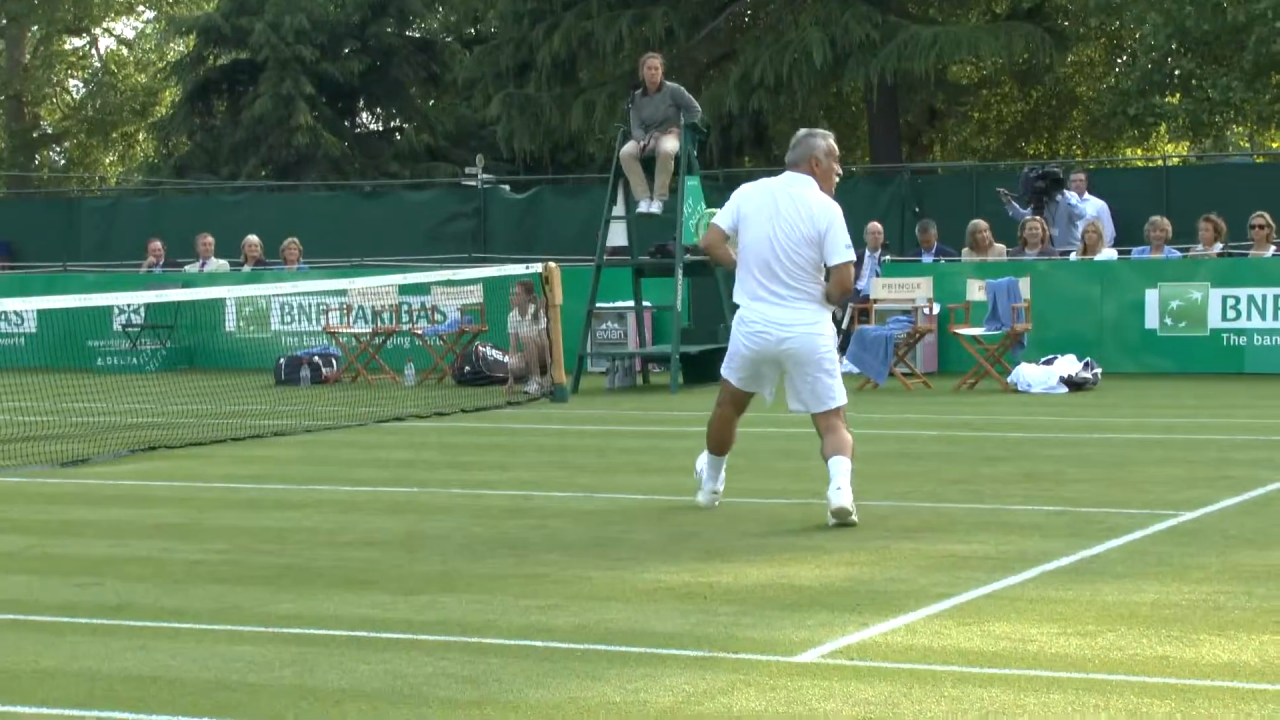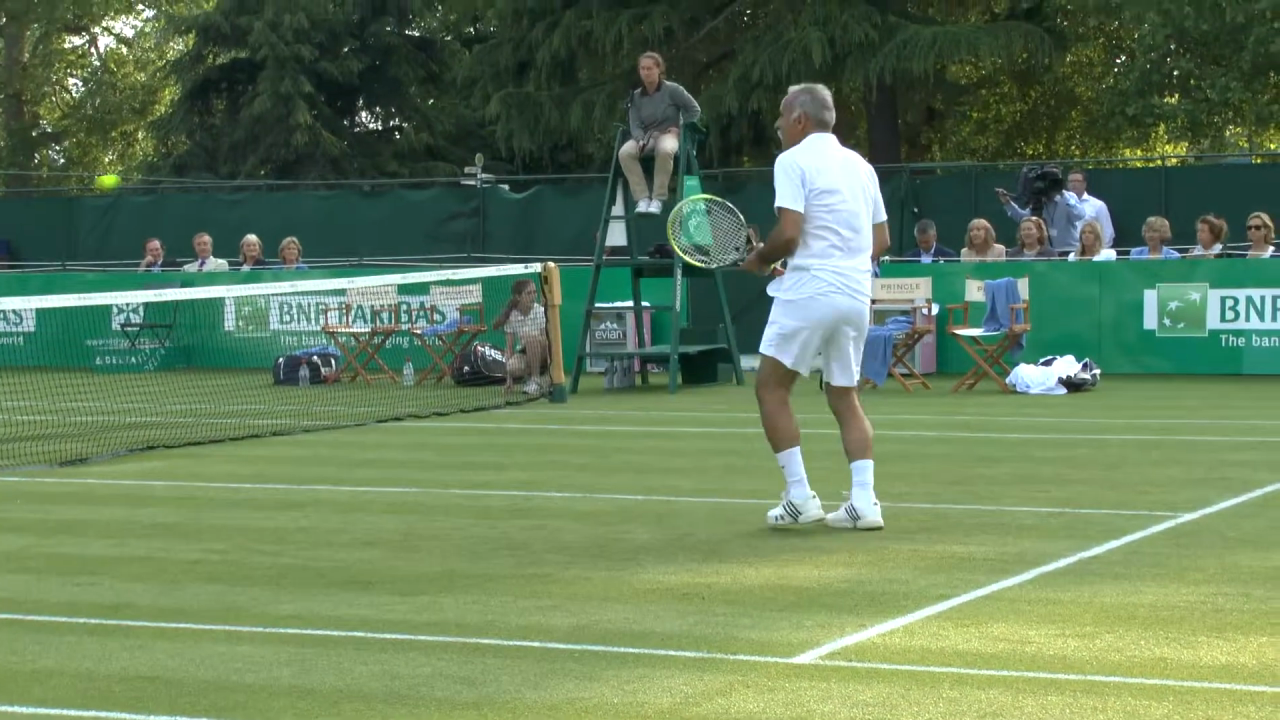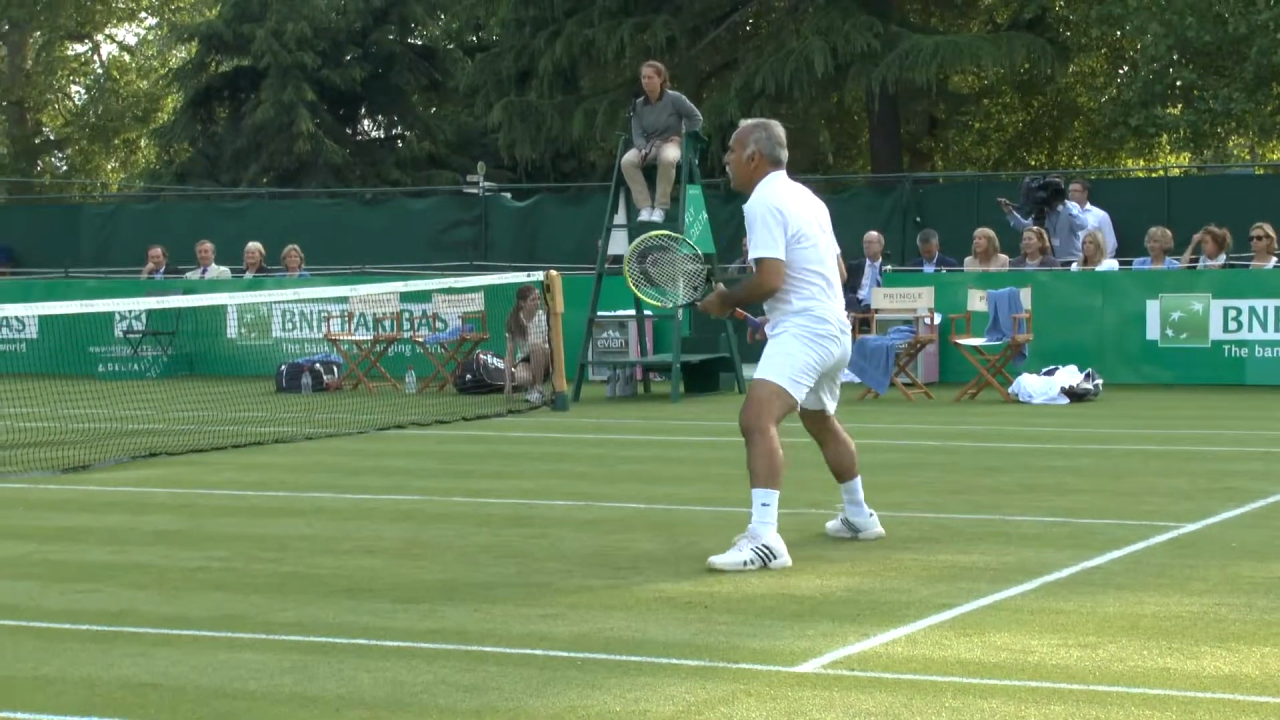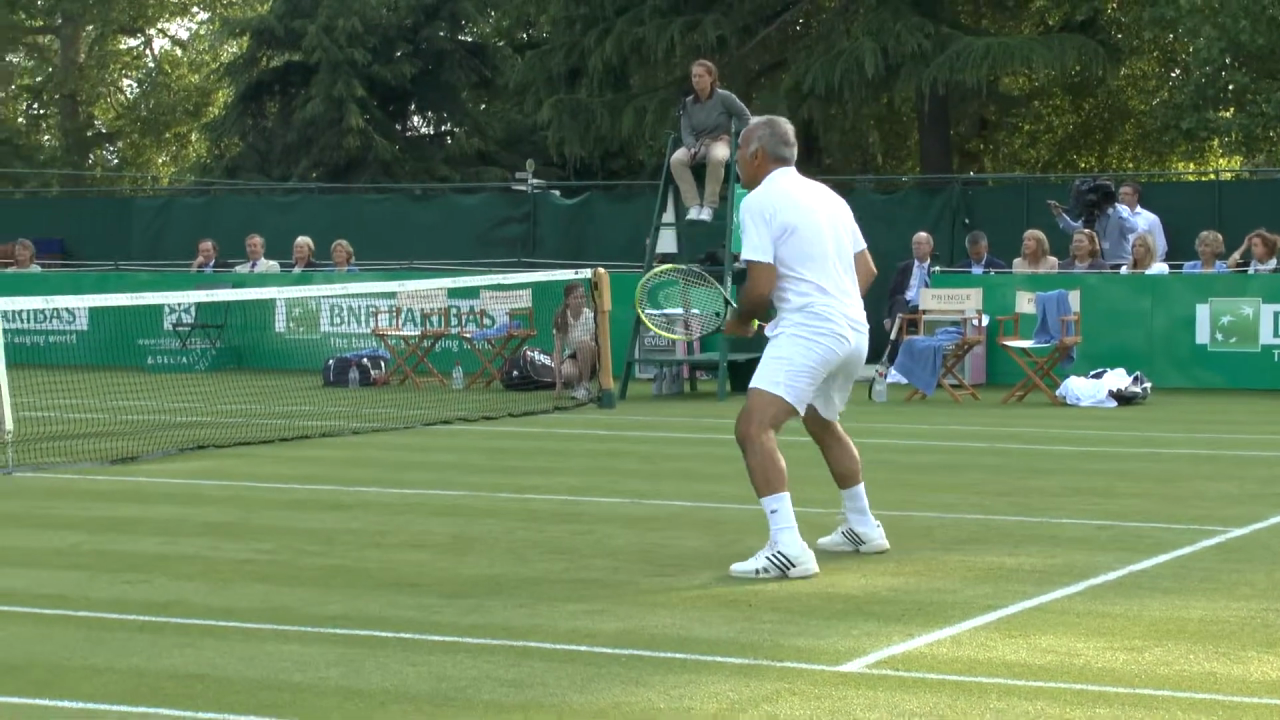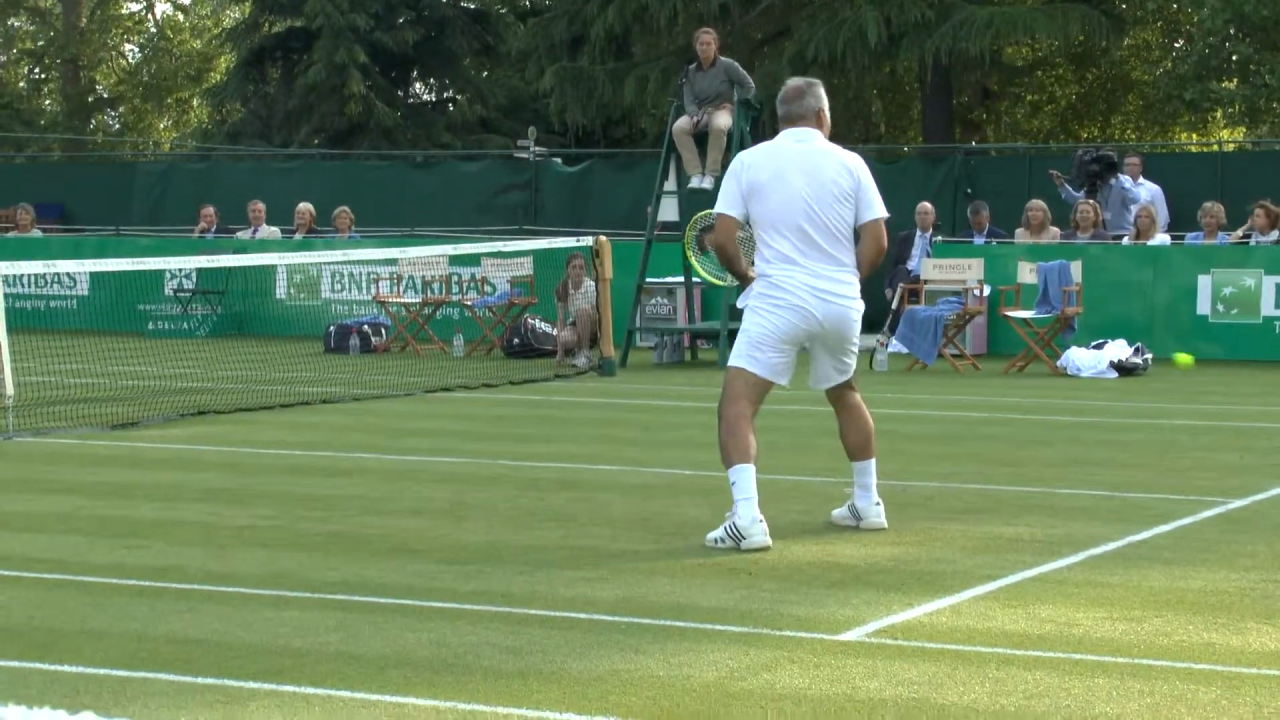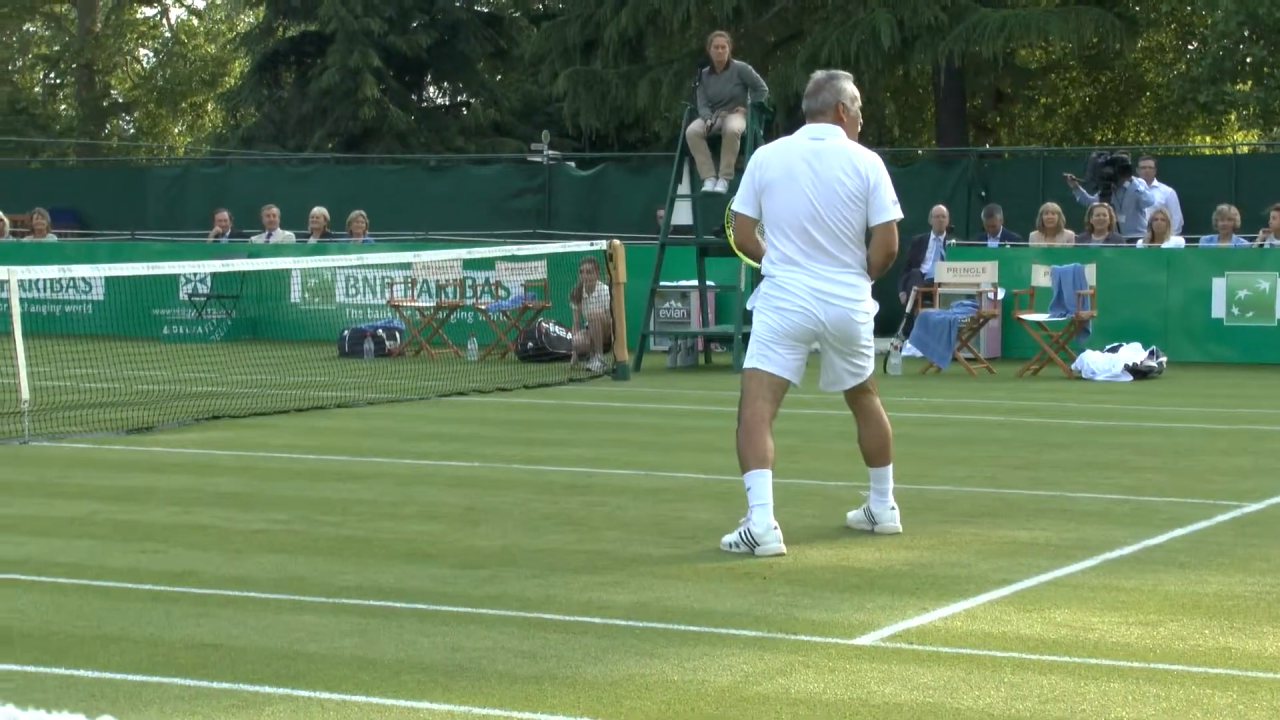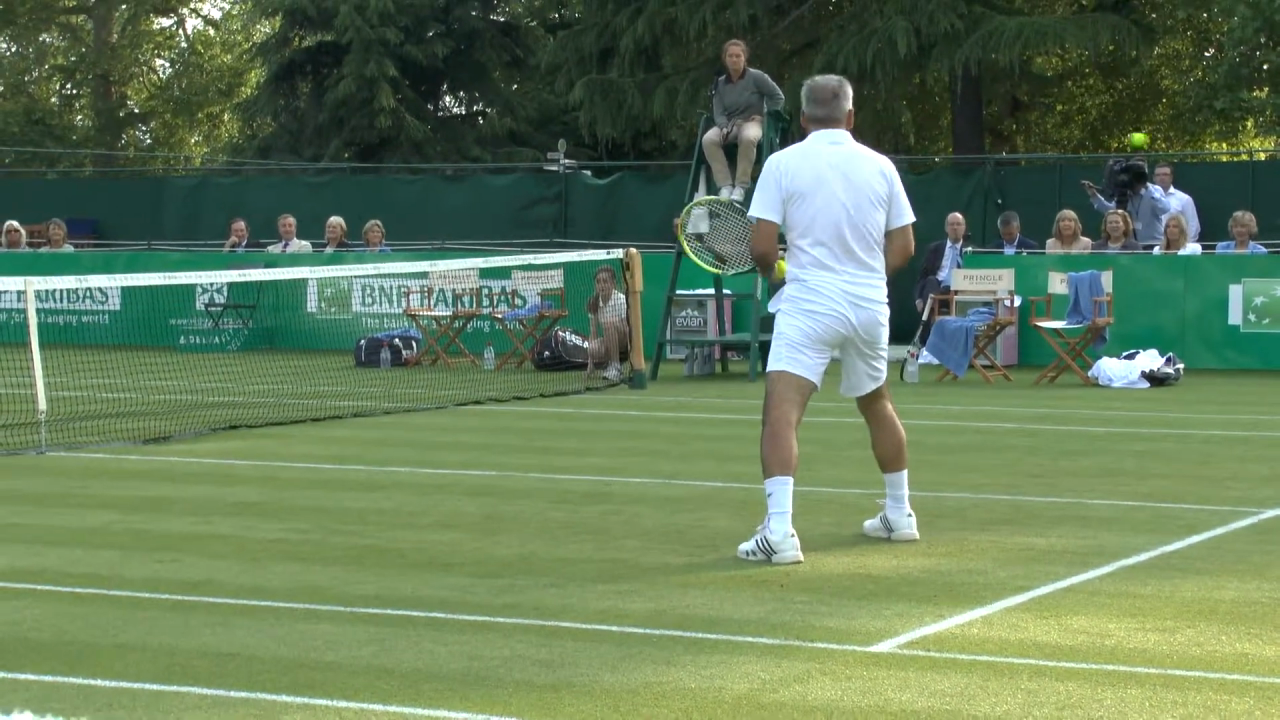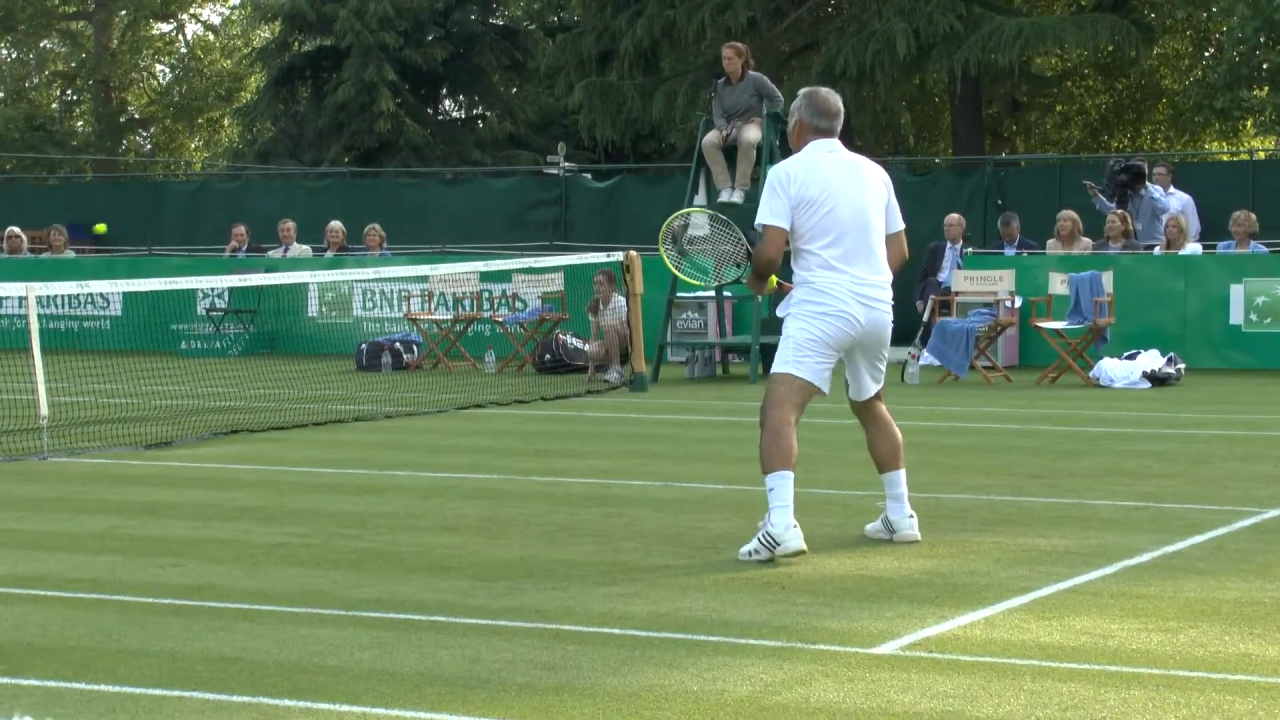
dt=0.5s
person 1, frame 1
left shoulder: (748, 193)
right shoulder: (827, 209)
left elbow: (709, 243)
right elbow: (843, 284)
right wrist: (818, 303)
left hip: (754, 326)
right hip: (809, 331)
left knee: (729, 406)
right knee: (833, 424)
left ankle: (712, 482)
right ankle: (840, 489)
person 1, frame 2
left shoulder: (794, 161)
right shoulder: (861, 166)
left elbow: (789, 231)
right elbow: (882, 240)
left wrist: (761, 257)
left hip: (810, 291)
right hip: (856, 295)
left knee: (771, 389)
right knee: (844, 400)
left ankle: (801, 496)
right ankle: (863, 501)
person 1, frame 3
left shoulder: (763, 203)
right shoulder: (807, 198)
left elbow: (769, 281)
left wrist: (725, 300)
left hip: (803, 333)
right hip: (834, 331)
left knee: (757, 419)
right knee: (819, 420)
left ankle: (764, 539)
right ankle: (858, 515)
person 1, frame 4
left shoulder: (759, 201)
right shoulder: (828, 196)
left elbow: (761, 287)
right elbow: (867, 270)
left wrist: (741, 319)
left hip: (807, 331)
right hip: (851, 331)
left knee: (753, 428)
right knee: (822, 425)
left ankle: (788, 547)
right ankle: (863, 526)
person 1, frame 5
left shoulder: (748, 161)
right shoulder: (851, 163)
left elbow: (722, 239)
right elbow: (877, 244)
left wrist: (746, 276)
left hip: (778, 301)
right hip: (839, 303)
left knee: (736, 406)
right knee: (845, 395)
left ankle: (746, 517)
right ankle: (866, 503)
person 1, frame 6
left shoulder: (766, 157)
right shoulder: (866, 162)
left elbow: (743, 236)
right elbow: (886, 247)
left hip: (783, 302)
right hip: (848, 304)
left knee: (755, 410)
right knee: (865, 400)
left ankle: (761, 523)
right ankle: (882, 508)
person 1, frame 7
left shoulder: (783, 163)
right shoulder: (880, 165)
left elbow: (762, 246)
right elbow: (903, 249)
left wrist: (769, 267)
left hip: (810, 306)
right hip: (869, 306)
left knee: (780, 414)
right knee: (877, 405)
left ankle: (779, 531)
right ankle: (898, 514)
person 1, frame 8
left shoulder: (787, 172)
right shoulder: (874, 172)
left elbow: (770, 253)
right elbow: (899, 252)
left wrist: (757, 278)
left hip: (821, 309)
right hip: (877, 309)
left knee: (778, 413)
right knee: (871, 407)
left ankle: (781, 524)
right ankle: (900, 515)
